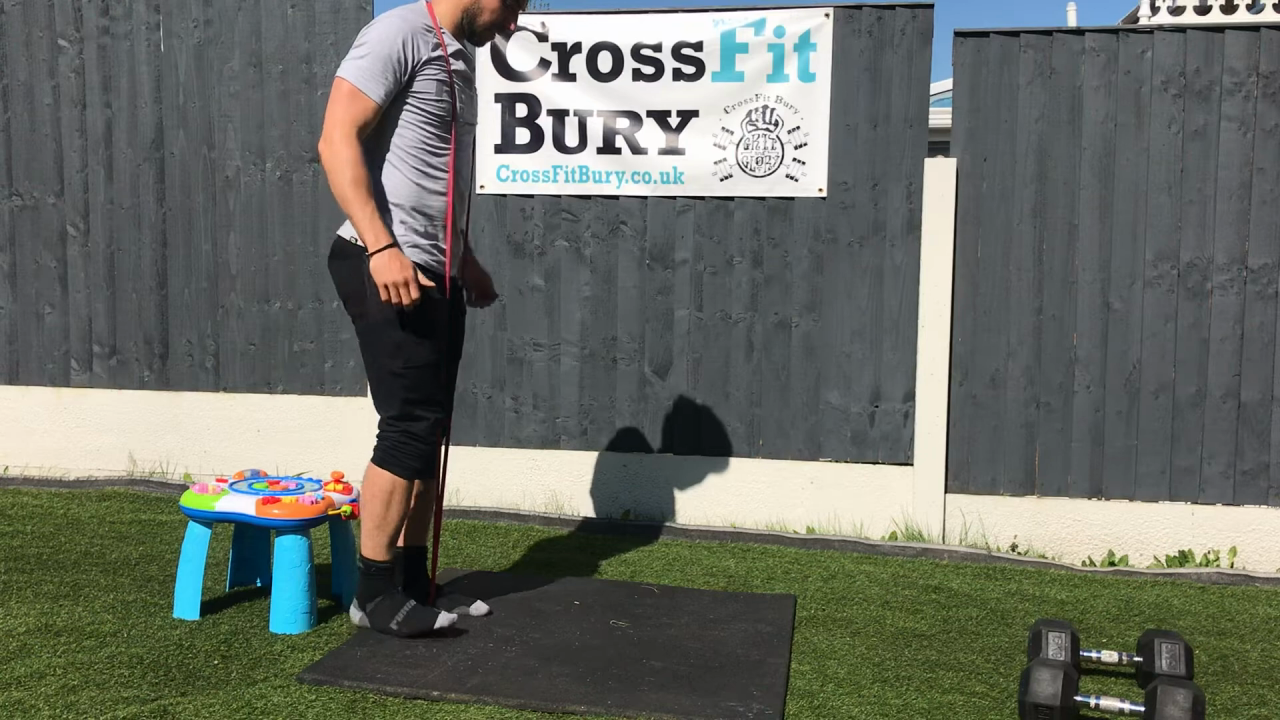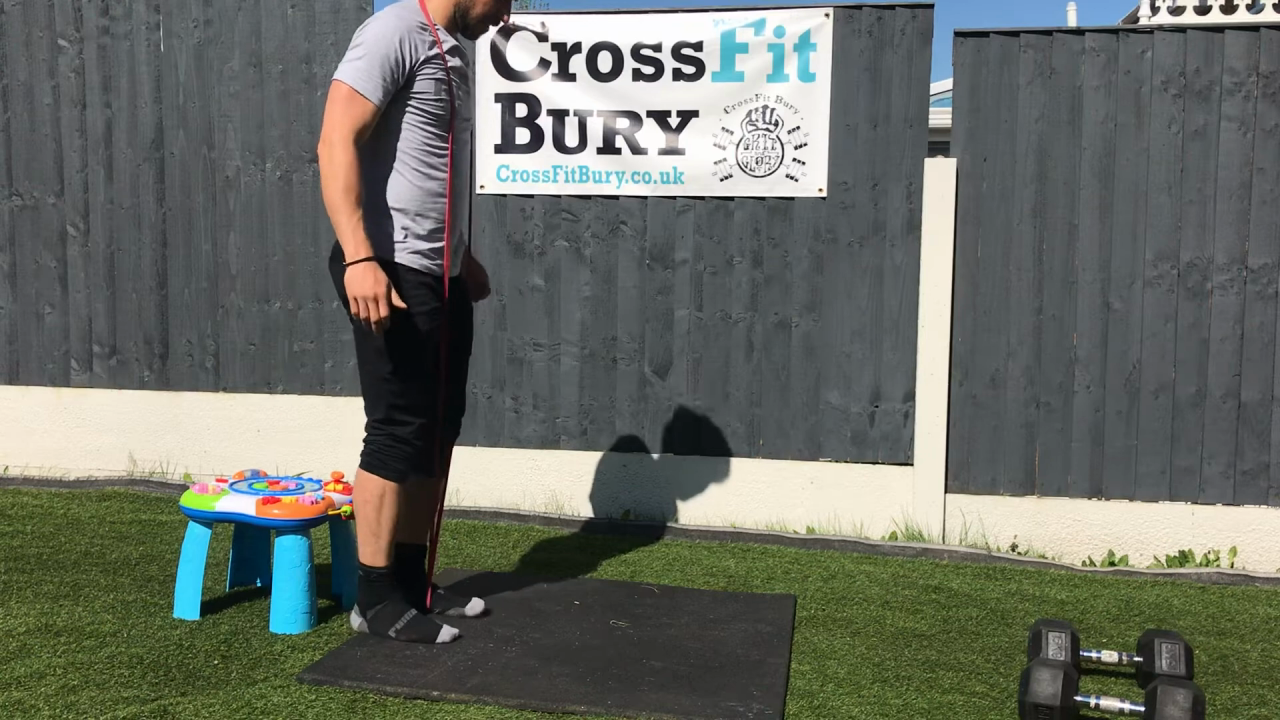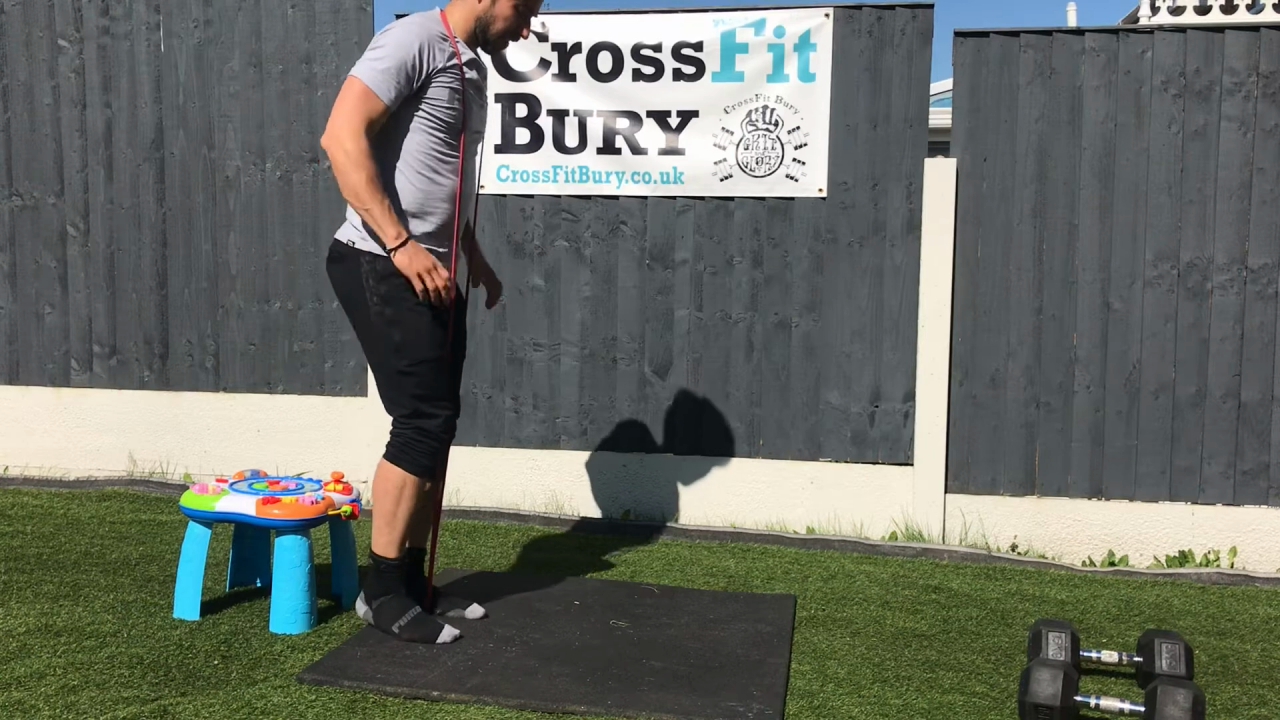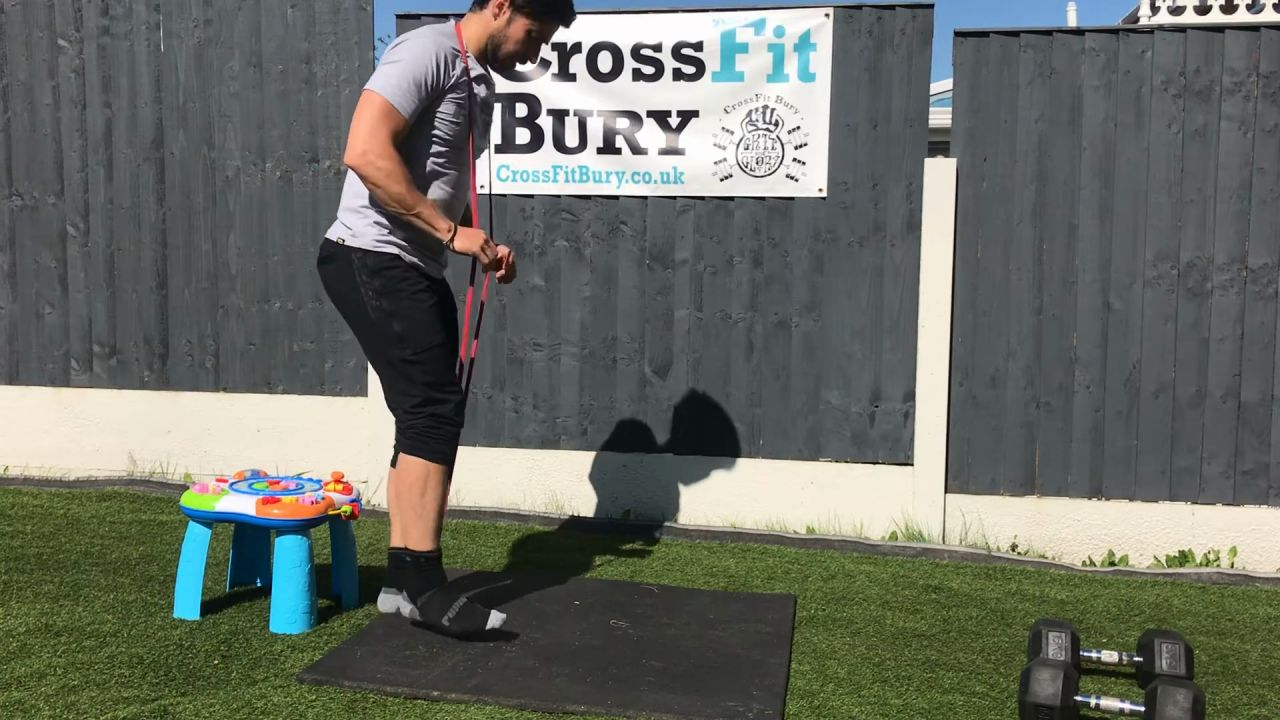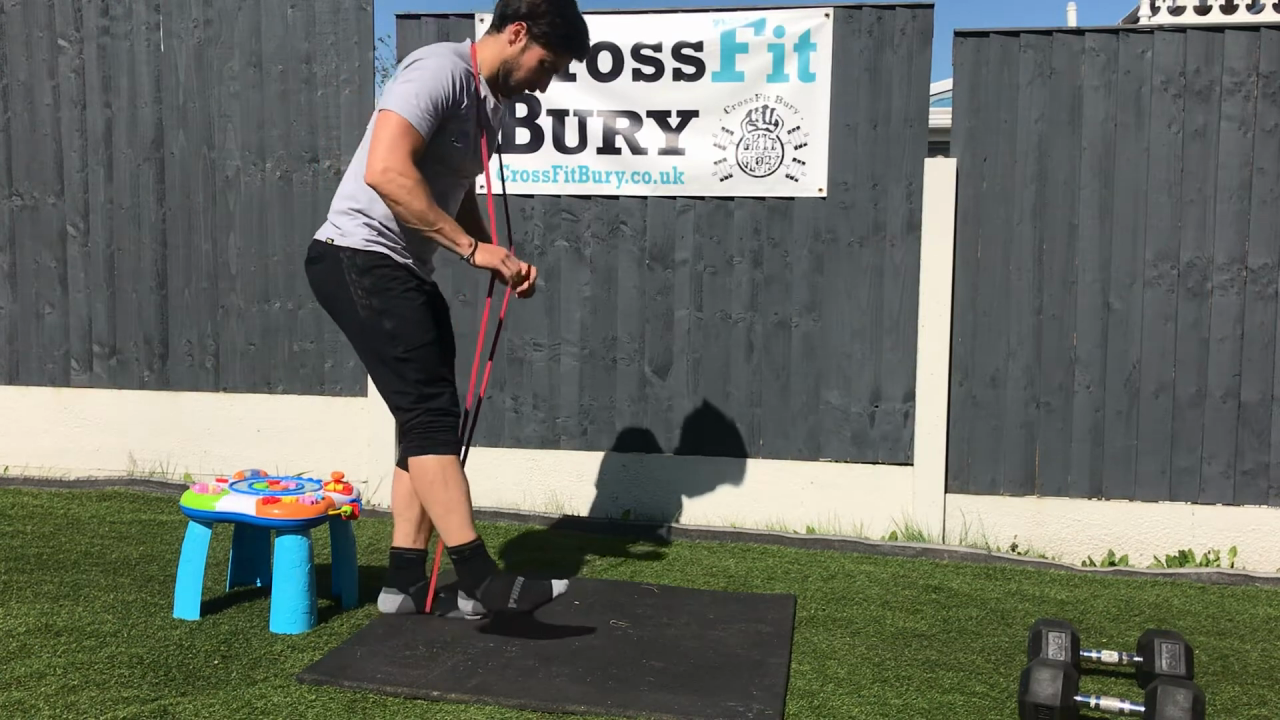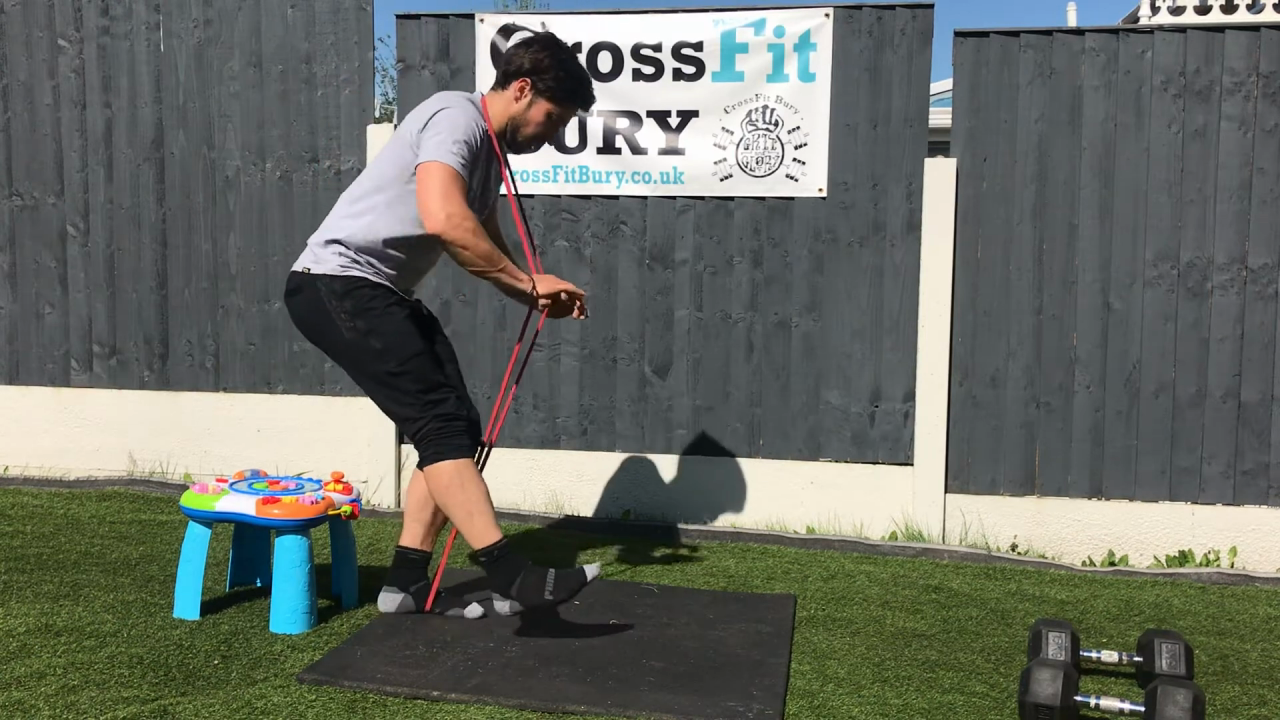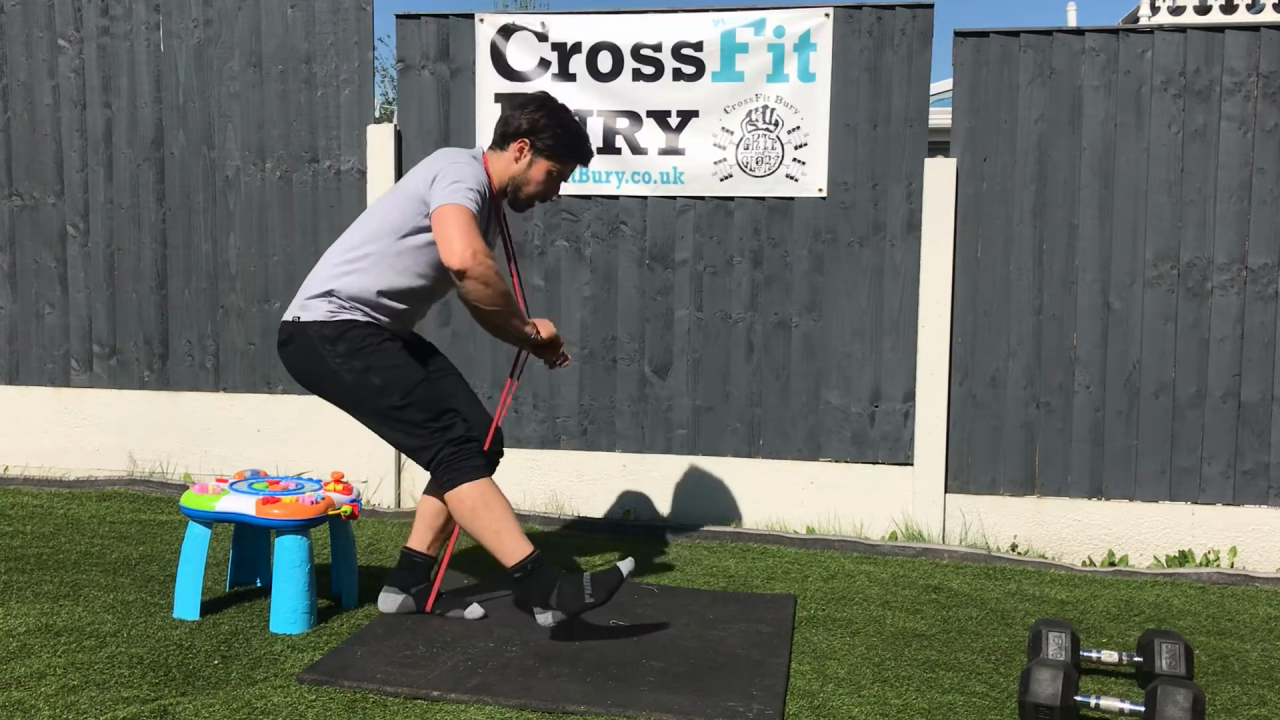
dt=0.4s
person 1, frame 1
left shoulder: (458, 57)
right elbow: (336, 139)
left wrist: (467, 262)
right wrist: (380, 246)
left hip: (433, 273)
right hip: (386, 266)
left knee: (428, 428)
right knee: (408, 424)
left ankle: (412, 580)
right ankle: (375, 591)
person 1, frame 2
left shoulder: (455, 52)
right elbow: (336, 144)
left wrist: (463, 255)
right wrist: (360, 258)
left hip: (440, 275)
right hip: (390, 273)
left knee: (439, 427)
right knee: (398, 430)
left ankle: (411, 579)
right ankle: (376, 597)
person 1, frame 3
left shoulder: (472, 68)
right elbow: (341, 137)
left wrist: (471, 254)
right wrist: (400, 242)
left hip: (432, 271)
right hip: (384, 267)
left knee: (437, 424)
right knee: (422, 420)
left ankle: (409, 581)
right ankle: (381, 588)
person 1, frame 4
left shoulder: (479, 82)
right shoulder: (427, 51)
right elbow: (365, 152)
left wrist: (482, 244)
right wrist: (452, 232)
left hip: (419, 269)
right hip: (373, 260)
left knee: (430, 418)
right knee: (432, 412)
left ankle: (404, 578)
right ankle: (427, 586)
person 1, frame 5
left shoulder: (488, 103)
right shoulder: (441, 68)
right elbow: (384, 171)
left wrist: (501, 259)
right wrist: (474, 249)
left hip: (403, 270)
right hip: (358, 259)
left knee: (432, 419)
right knee: (430, 413)
left ankle: (406, 579)
right ankle: (479, 579)
person 1, frame 6
left shoulder: (488, 154)
right shoulder: (456, 117)
left elbow: (487, 248)
right elbow: (444, 222)
left wrist: (541, 293)
right wrist: (528, 282)
left hip: (384, 294)
right hip: (335, 284)
left knee: (455, 426)
right knee: (440, 423)
left ankle: (408, 581)
right ankle: (513, 577)
person 1, frame 7
left shoulder: (487, 204)
right shoulder: (460, 171)
left elbow: (480, 296)
right elbow: (465, 262)
left wrist: (528, 336)
right wrist: (526, 329)
left hip: (376, 332)
right hip: (326, 331)
left knee: (477, 439)
right knee: (454, 445)
left ankle: (410, 582)
right ankle: (544, 587)
